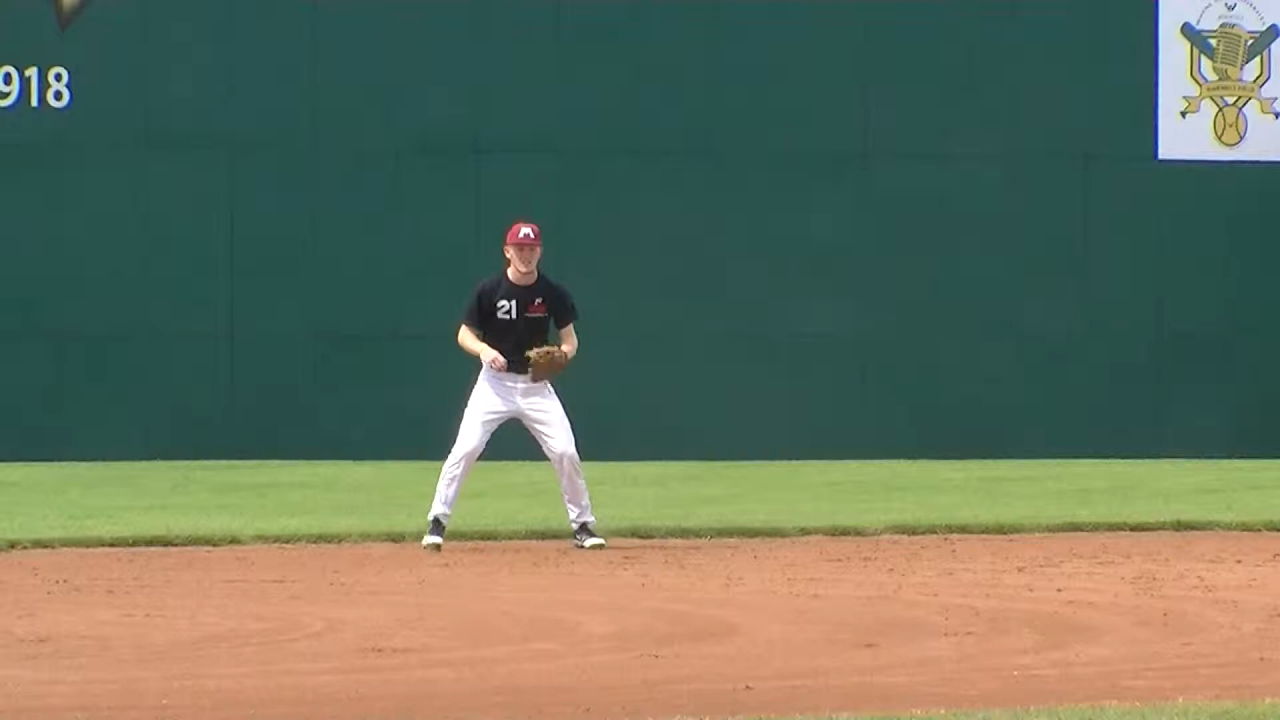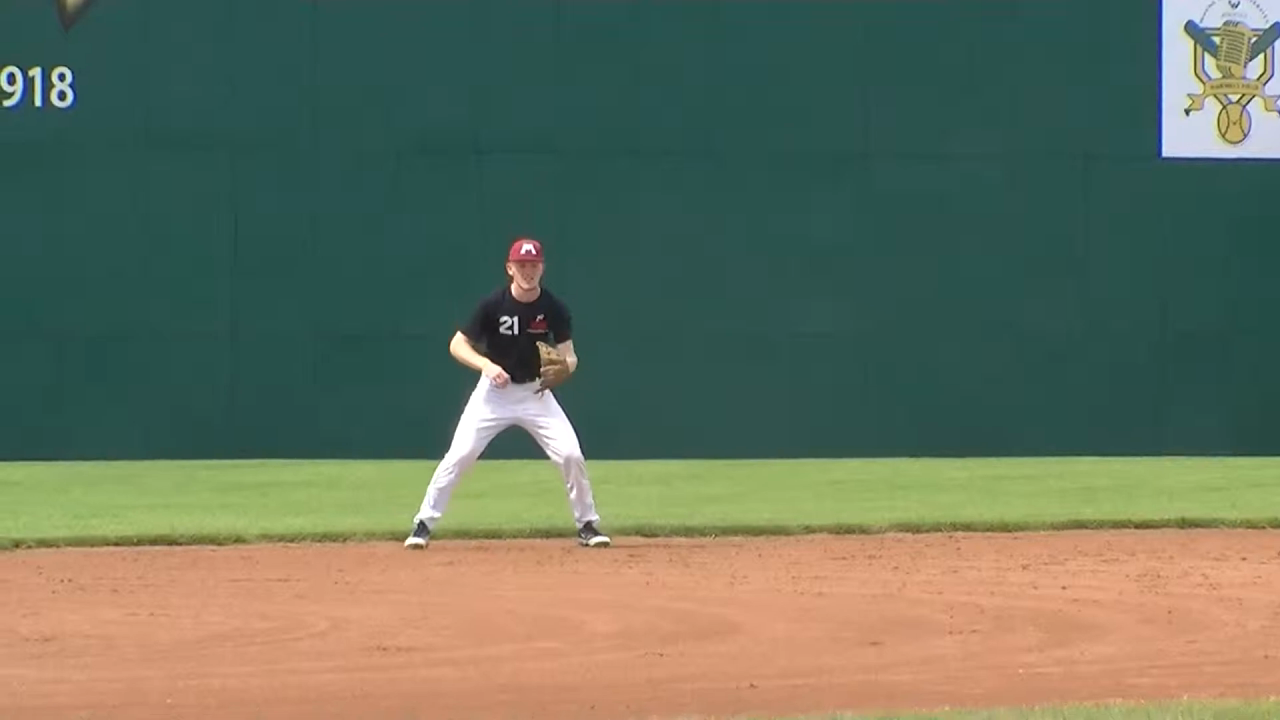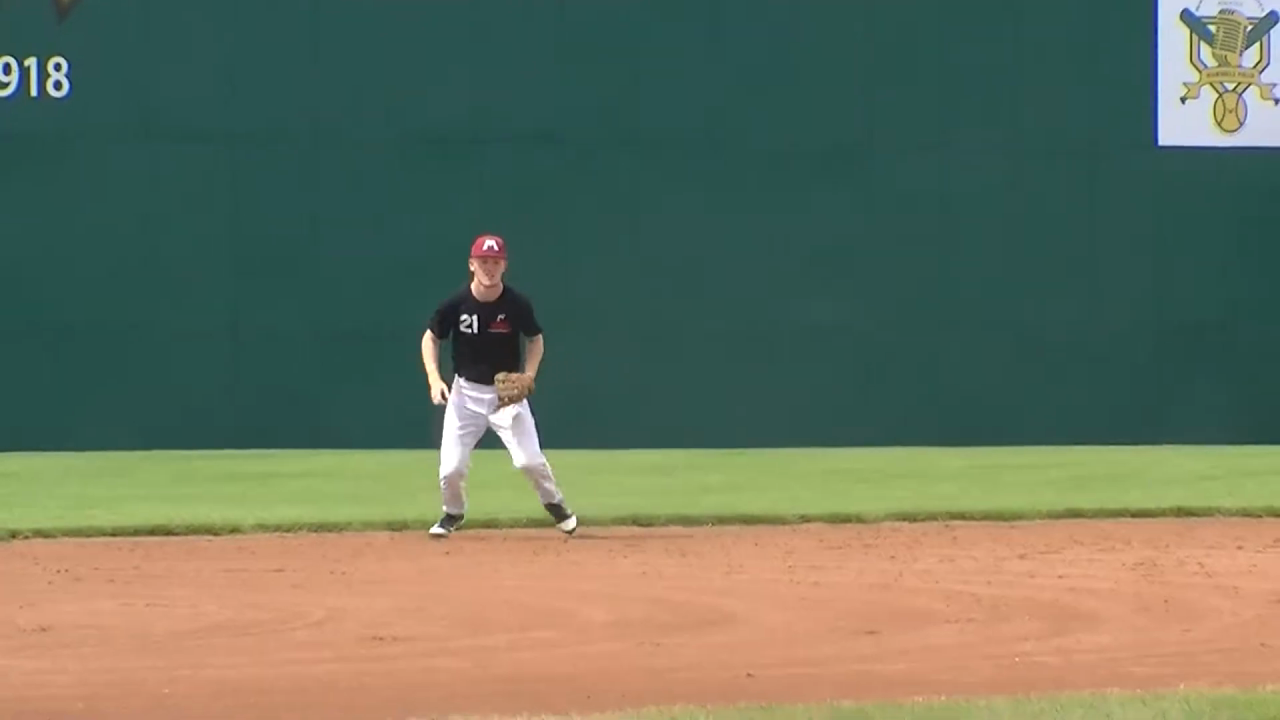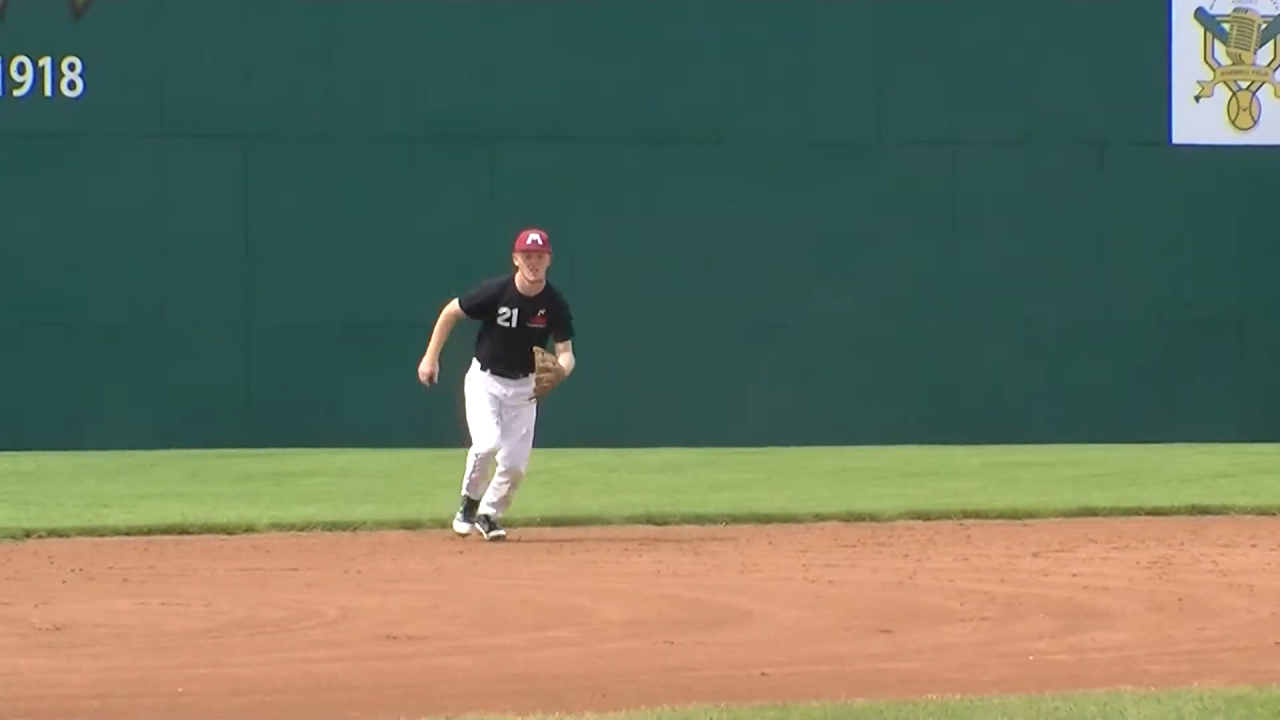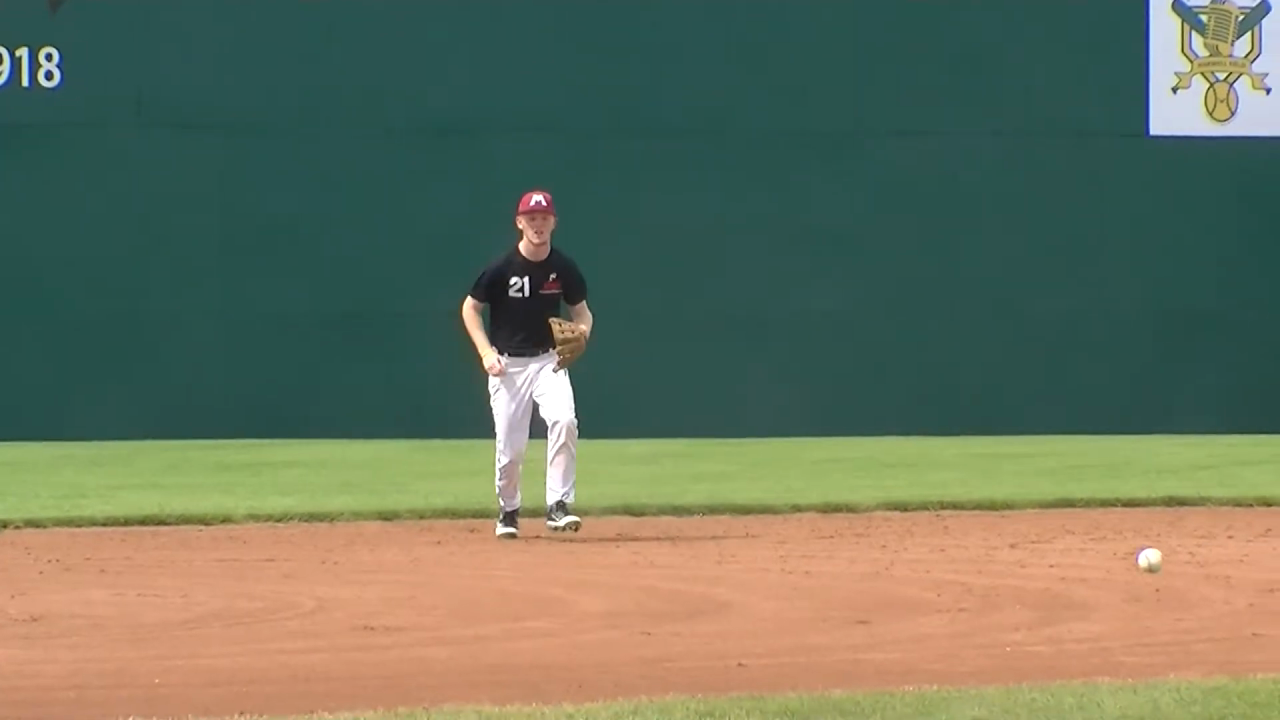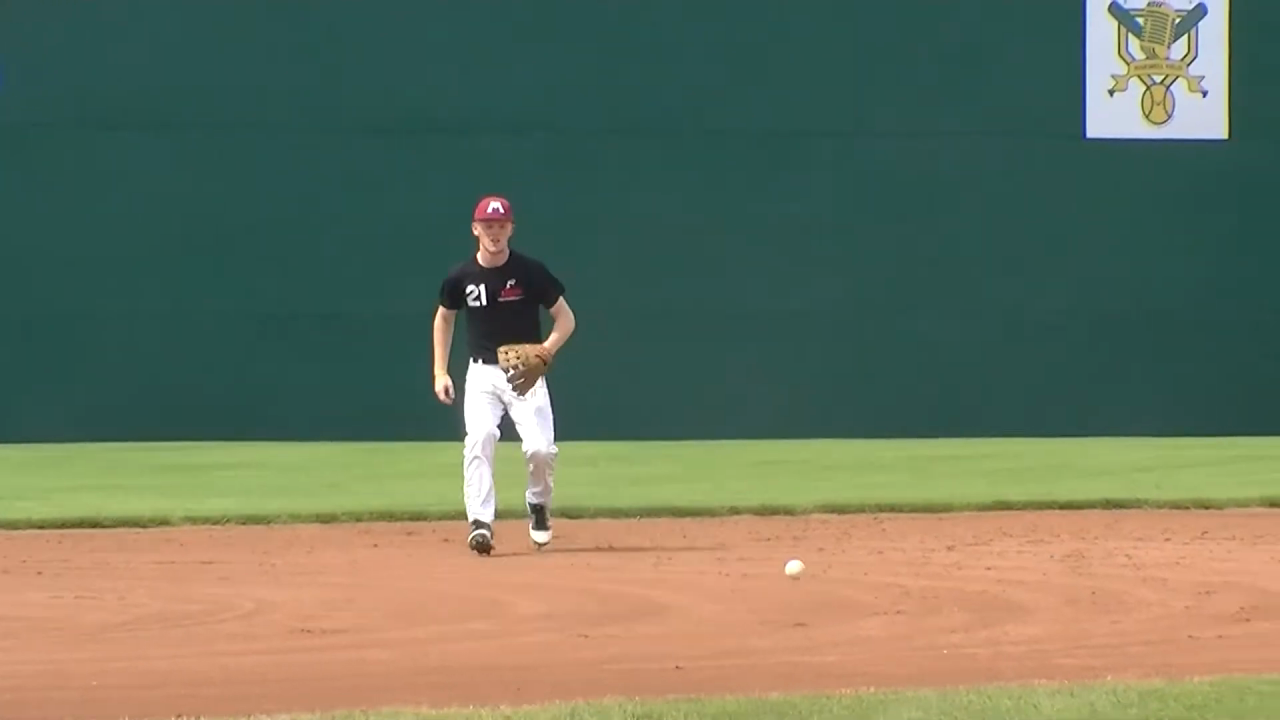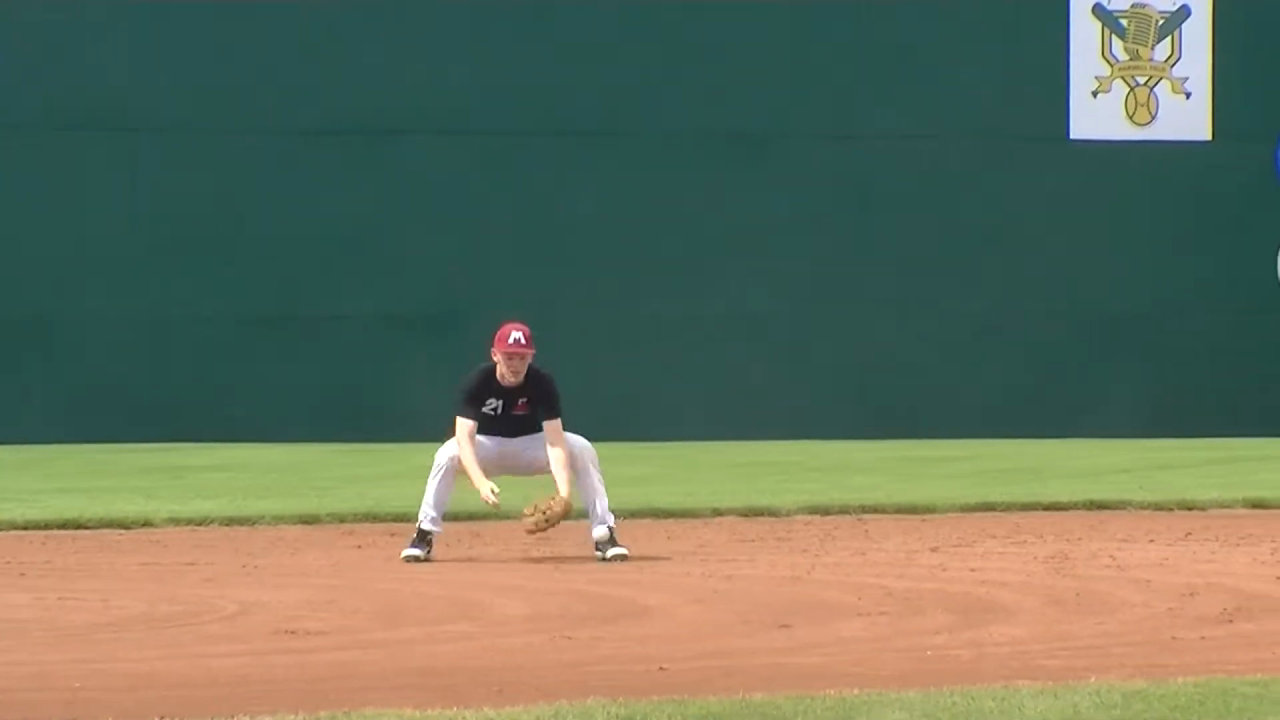
dt=0.4s
person 1, frame 1
left shoulder: (554, 293)
right shoulder: (489, 289)
left elbow: (569, 339)
right elbow: (464, 335)
left wrist: (561, 356)
right wrist: (483, 349)
left hip: (537, 384)
right hip: (495, 382)
left knee: (566, 452)
right knee: (464, 450)
left ankle: (583, 526)
right ankle: (437, 521)
person 1, frame 2
left shoulder: (554, 308)
right shoulder: (493, 304)
left elbow: (569, 355)
right elbow: (458, 344)
left wrist: (563, 367)
right wrist: (485, 365)
left hip: (535, 391)
right hip: (494, 391)
left knee: (571, 454)
right knee: (458, 456)
left ankle: (587, 525)
right ankle: (424, 524)
person 1, frame 3
left shoulder: (519, 304)
right shoulder: (454, 304)
left elbow: (535, 342)
right elbow: (430, 339)
left wrist: (527, 379)
right wrist: (434, 379)
right hip: (467, 392)
left knee: (530, 461)
right knee: (451, 469)
left ankle: (553, 502)
right ankle: (453, 513)
person 1, frame 4
left shoulder: (555, 303)
right shoulder: (492, 292)
left elbow: (566, 354)
right elbow: (450, 312)
left wrist: (561, 369)
right wrist: (430, 358)
left hip: (523, 386)
right hip: (484, 379)
left knee: (515, 464)
right knee: (486, 446)
left ankle: (489, 515)
right ankle: (470, 500)
person 1, frame 5
left shoulder: (565, 267)
right shoulder: (500, 267)
left elbow: (582, 311)
right elbow: (470, 310)
left wrist: (582, 330)
right wrist: (486, 352)
left hip: (549, 361)
right hip: (507, 366)
left knee: (565, 420)
right knee: (511, 449)
left ankle: (559, 505)
right ankle: (508, 510)
person 1, frame 6
left shoulder: (531, 270)
right shoulder: (460, 276)
left elbow: (567, 319)
right elbow: (443, 318)
left wrist: (547, 348)
right wrist: (439, 372)
right hip: (481, 375)
left knee: (541, 447)
right knee: (480, 438)
left ankle: (538, 503)
right ankle: (480, 523)
person 1, frame 7
left shoulder: (543, 384)
right shoulder: (477, 383)
left elbow: (556, 443)
right elbow: (464, 441)
left wrist: (565, 491)
right wrist: (480, 482)
left hip: (531, 443)
right hip: (485, 442)
left knee: (582, 449)
right knee: (447, 457)
left ankle: (604, 536)
right ankle: (424, 534)
